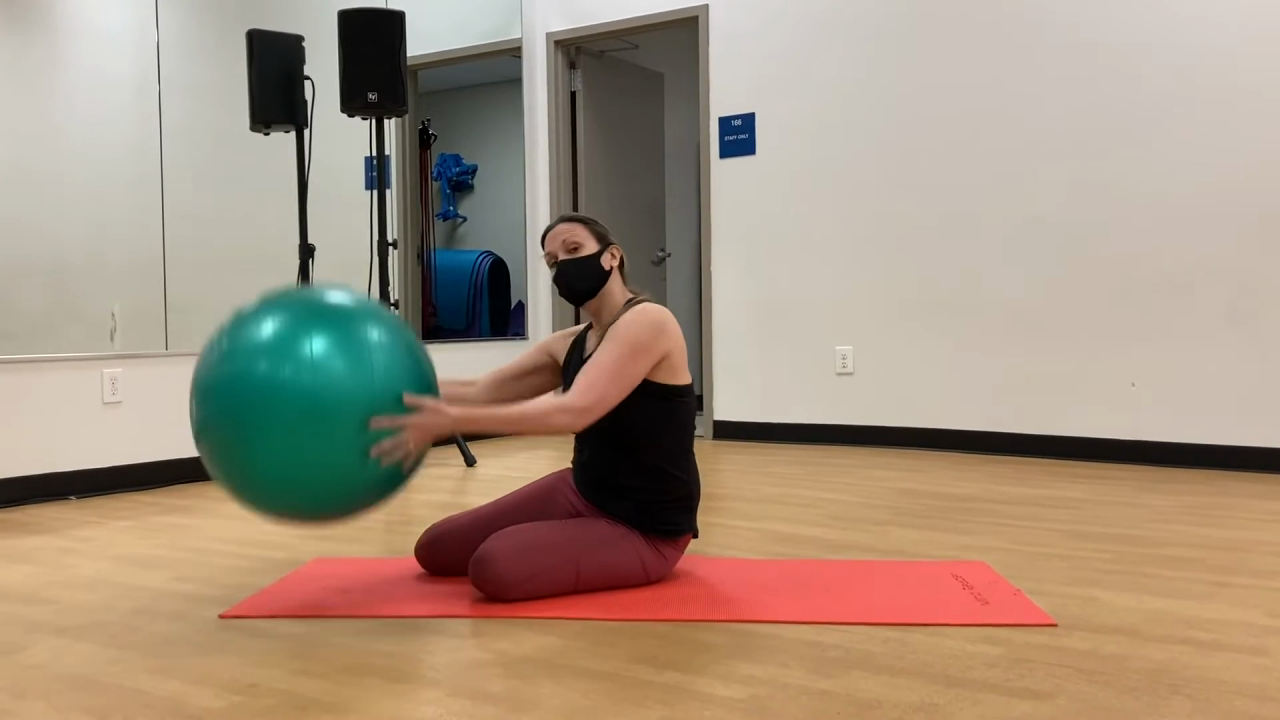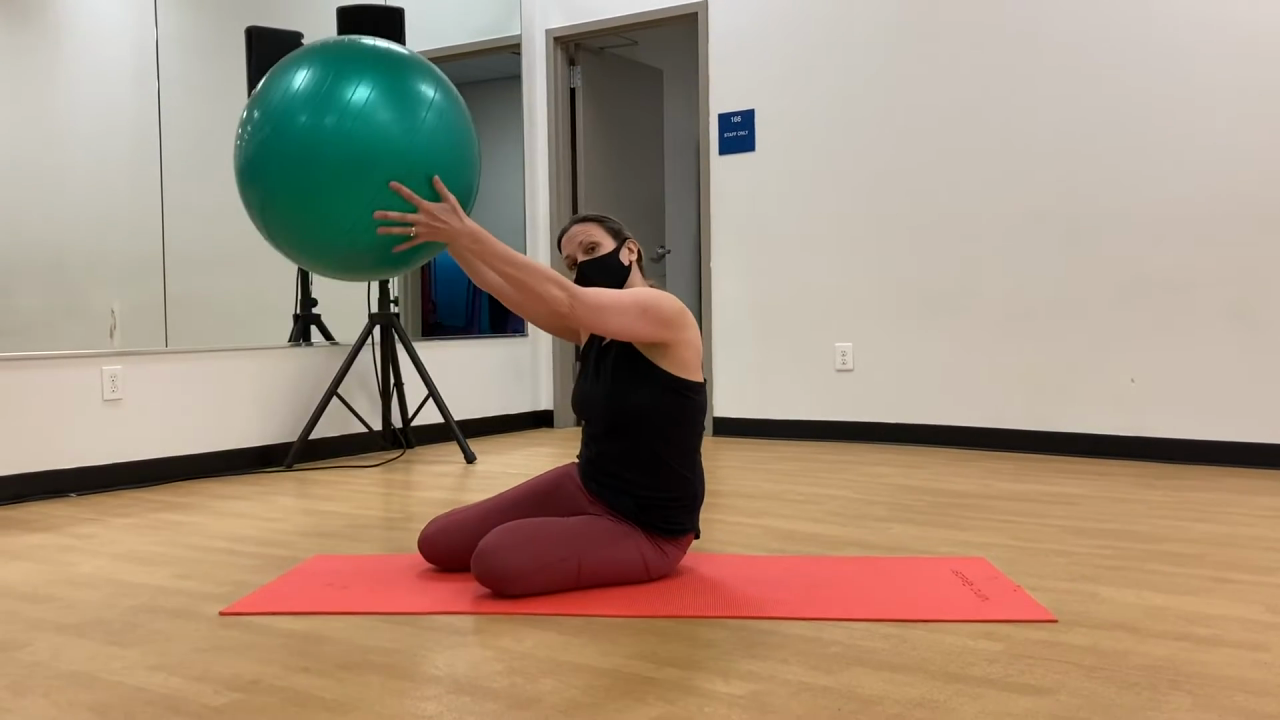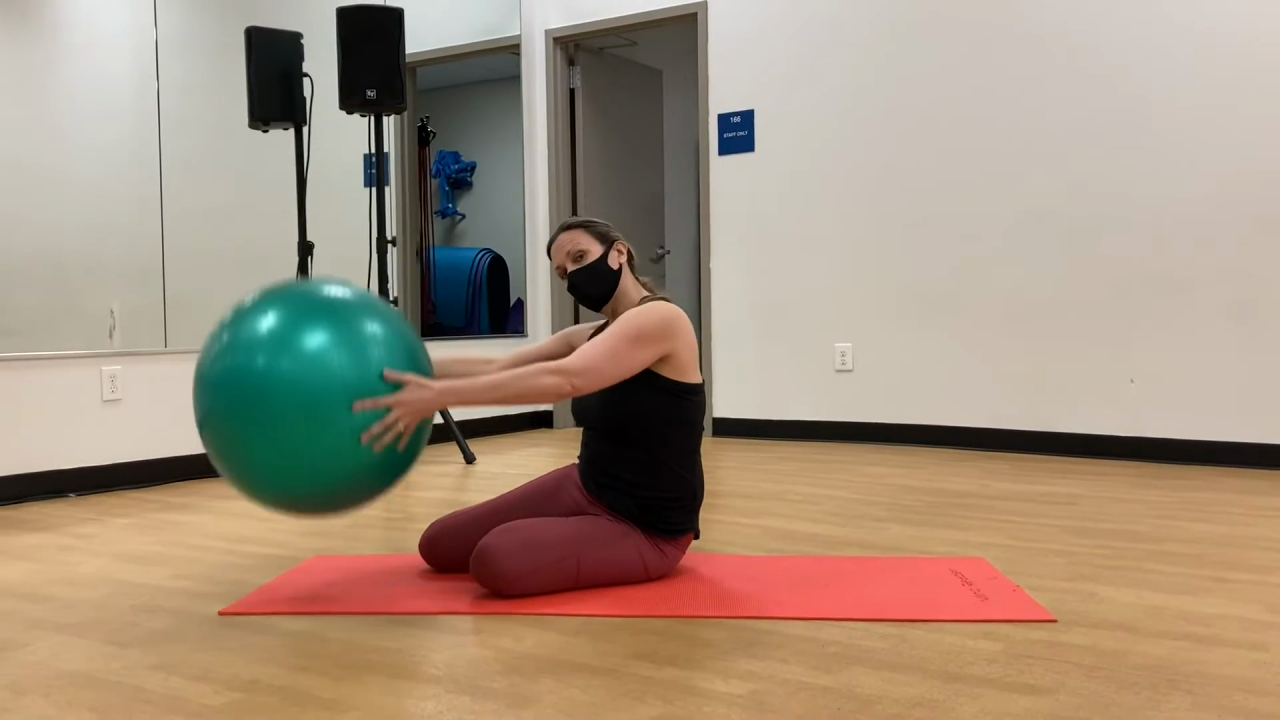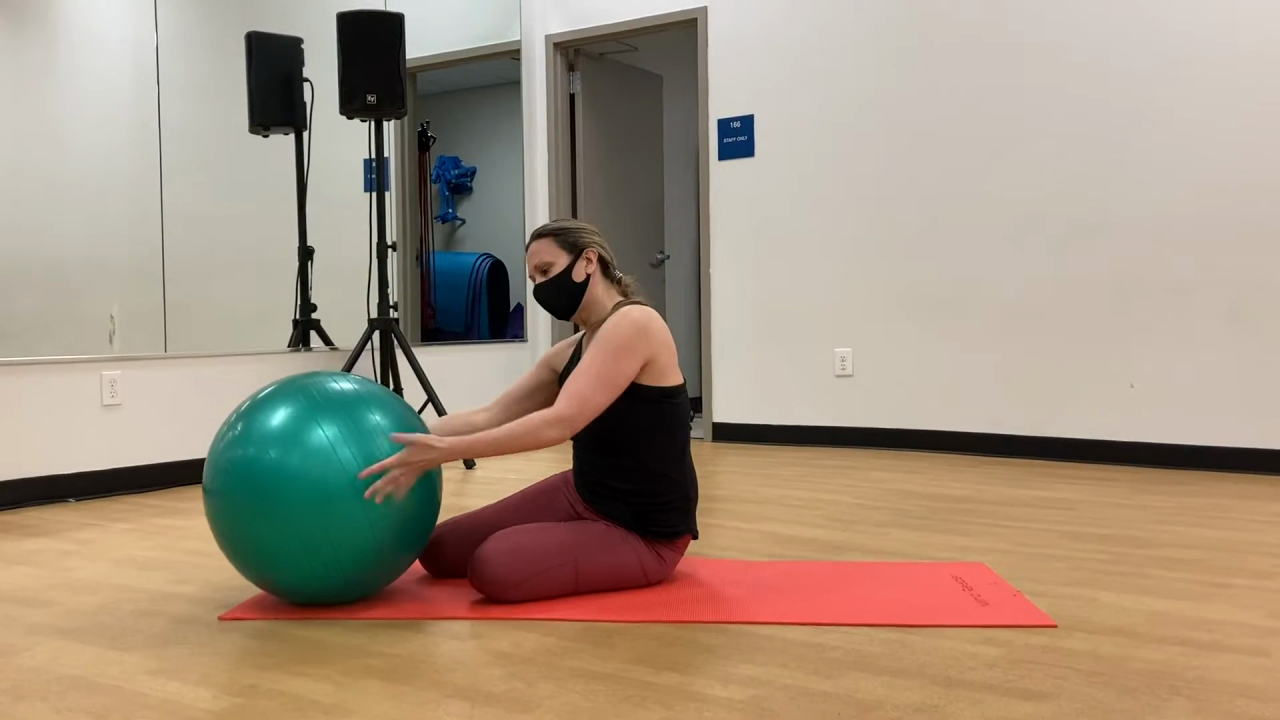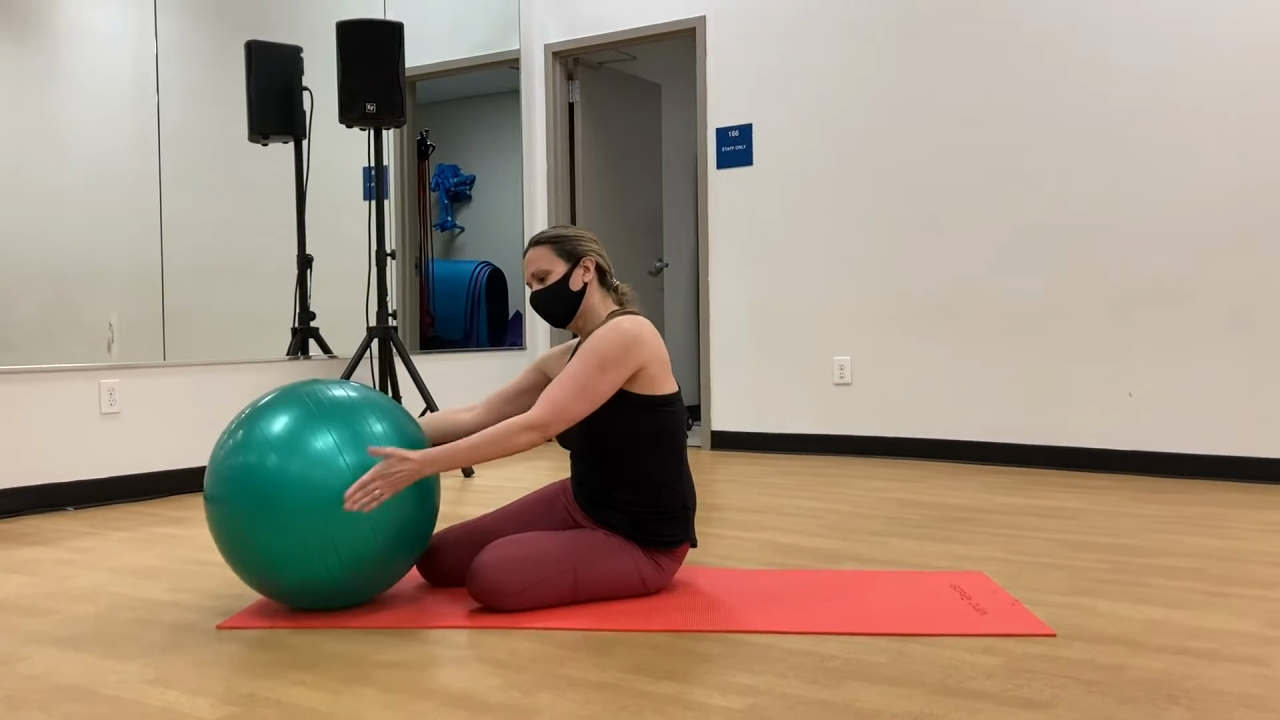
dt=0.5s
person 1, frame 1
left shoulder: (648, 322)
right shoulder: (570, 344)
left elbow: (573, 411)
right elbow: (481, 390)
left wrist: (455, 419)
left hip: (645, 530)
left knee: (495, 567)
right knee: (435, 551)
left ankle: (626, 566)
right ankle: (580, 544)
person 1, frame 2
left shoulder: (666, 313)
right shoulder: (590, 327)
left elbow: (566, 300)
right elbow: (499, 284)
left wrist: (466, 234)
right wrist: (448, 231)
left hip: (647, 527)
right hip: (586, 488)
left knee: (497, 561)
right knee: (438, 543)
right ankle: (579, 539)
person 1, frame 3
left shoulder: (660, 319)
right shoulder: (591, 338)
left elbow: (563, 381)
right elbow: (498, 368)
left wrist: (440, 395)
left hip: (647, 530)
left knee: (496, 561)
right knee: (440, 546)
left ankle: (627, 563)
person 1, frame 4
left shoulder: (633, 324)
right shoulder: (569, 353)
left elbow: (560, 422)
right elbow: (490, 417)
left wrist: (445, 450)
right wrist: (402, 434)
left hip: (643, 533)
left knee: (493, 568)
right knee: (439, 553)
person 1, frame 5
left shoulder: (626, 335)
right shoulder: (564, 359)
left elbow: (536, 426)
right elbow: (477, 416)
left wrist: (421, 463)
left hip: (642, 543)
left knee: (492, 578)
right knee: (436, 561)
